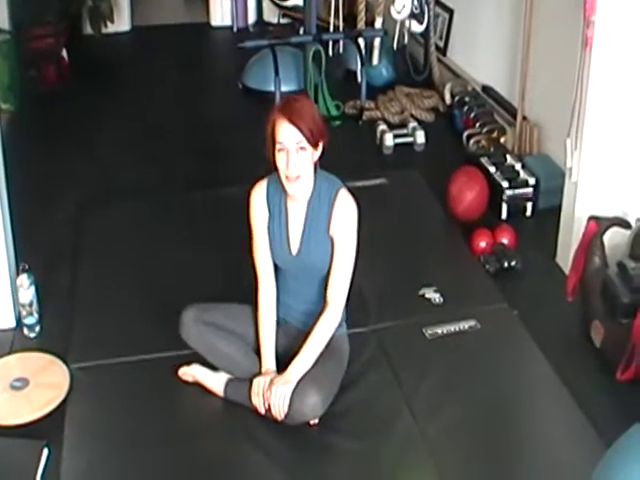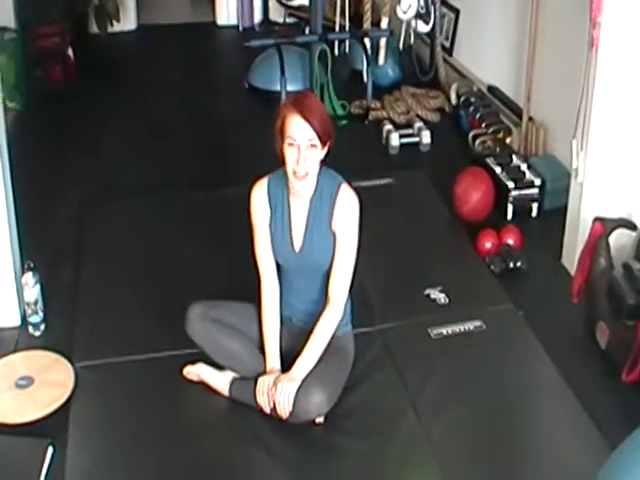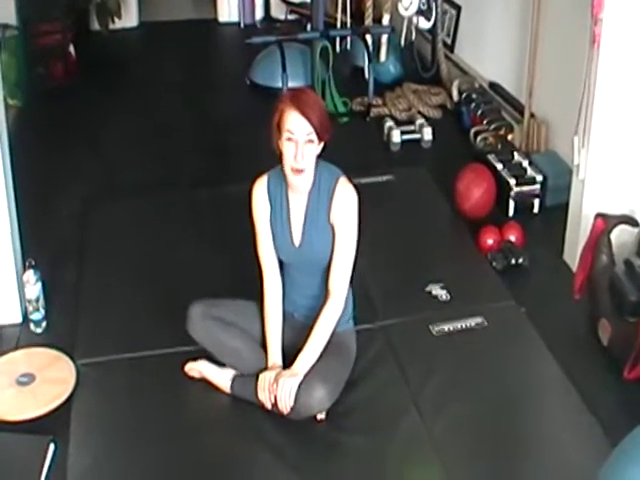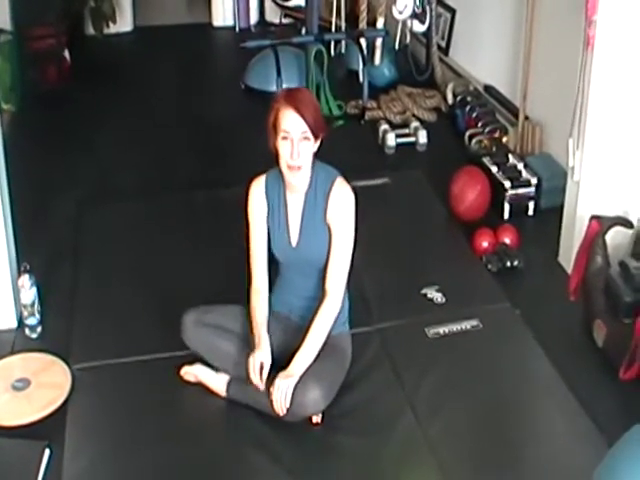
dt=0.3s
person 1, frame 1
left shoulder: (340, 204)
right shoulder: (262, 195)
left elbow: (335, 306)
right elbow: (265, 284)
left wrist: (290, 375)
right wrist: (268, 368)
left hip: (322, 334)
right hip: (277, 320)
left knee: (305, 404)
right knee: (192, 322)
left ankle: (223, 382)
right ankle: (269, 379)
person 1, frame 2
left shoulder: (343, 200)
right shoulder: (263, 193)
left elbow: (336, 302)
right elbow: (268, 283)
left wrist: (295, 374)
right wrist: (273, 366)
left hip: (328, 333)
right hip: (283, 321)
left knee: (312, 403)
right knee: (197, 319)
left ankle: (225, 381)
right ankle: (272, 376)
person 1, frame 3
left shoulder: (341, 193)
right shoulder: (263, 190)
left elbow: (337, 296)
right elbow: (271, 279)
left wrist: (297, 370)
right wrist: (276, 363)
left hip: (330, 329)
right hip: (286, 317)
left knee: (314, 397)
right knee: (199, 317)
left ankle: (230, 378)
right ankle: (279, 377)
person 1, frame 4
left shoulder: (337, 193)
right shoulder: (261, 189)
left elbow: (334, 294)
right elbow: (257, 277)
left wrist: (295, 370)
right wrist: (260, 342)
left hip: (326, 332)
right hip: (280, 320)
left knee: (310, 398)
right knee: (193, 324)
left ankle: (224, 383)
right ankle: (279, 380)
